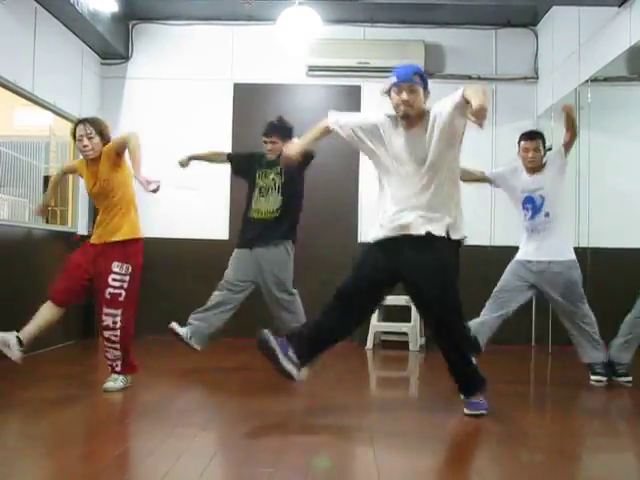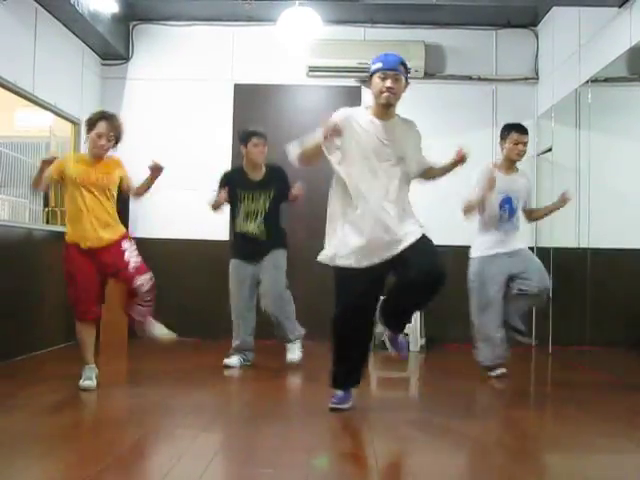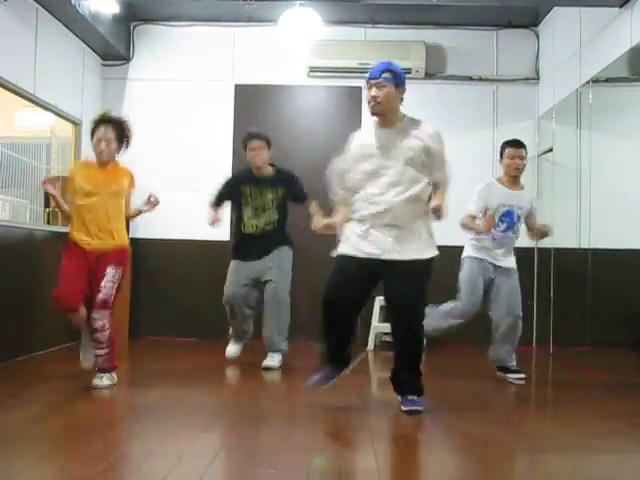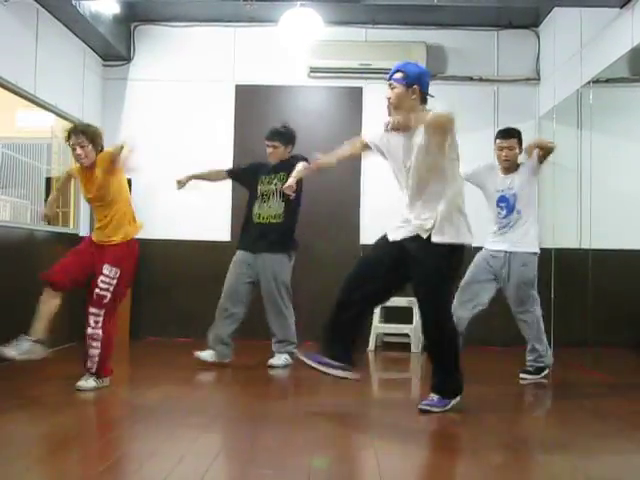
dt=0.4s
person 1, frame 1
left shoulder: (444, 116)
right shoulder: (378, 126)
left elbow: (471, 93)
right elbow: (333, 120)
left wrist: (476, 100)
right wrist: (300, 144)
left hip: (436, 233)
right hip: (390, 232)
left knee: (445, 315)
right knee: (353, 296)
left ankle: (471, 389)
right ankle: (297, 352)
person 1, frame 2
left shoulder: (410, 131)
right shoulder: (344, 120)
left elbow: (422, 172)
right elbow: (299, 158)
left wrist: (451, 165)
right wrist: (322, 139)
left hip: (402, 232)
right hip: (354, 238)
left knee: (429, 275)
right knee: (350, 317)
left ankle: (392, 319)
right ankle: (344, 384)
person 1, frame 3
left shoulder: (425, 134)
right shoulder: (360, 140)
left elbow: (440, 182)
left wrist: (438, 201)
right wrist: (338, 218)
left hip: (409, 245)
right hip: (360, 240)
left knee: (407, 320)
right knee: (335, 302)
left ankle: (408, 389)
right ankle: (337, 360)
person 1, frame 4
left shoulder: (433, 125)
right shoulder: (390, 131)
left elbow: (444, 121)
right elbow: (362, 142)
left wrist: (410, 120)
right wrist: (326, 161)
left hip: (441, 233)
right hip: (407, 230)
left knee: (434, 314)
right knee: (361, 284)
left ankle: (447, 390)
right ankle: (339, 355)
person 2, frame 1
left shoulder: (112, 153)
right shoulder: (83, 165)
left elbow: (131, 137)
right elbow: (60, 172)
left wrist: (138, 173)
right wrist: (46, 200)
left hip: (125, 242)
right hip: (98, 241)
left knee: (114, 309)
right knee: (62, 292)
left ankle: (121, 372)
person 2, frame 2
left shoulder: (116, 166)
right shoulder: (68, 162)
left elbow: (135, 193)
right elbow: (38, 187)
left wrist: (152, 177)
right wrist: (43, 167)
left hip: (114, 238)
right hip: (80, 245)
left knee: (142, 281)
right knee: (85, 309)
left ankle: (143, 320)
right ankle: (89, 368)
person 2, frame 3
left shoulder: (124, 175)
right shoulder: (78, 172)
right elbow: (71, 213)
left wrist: (144, 208)
right wrist: (56, 196)
left hip: (112, 249)
right hip: (79, 246)
left knee: (101, 309)
right knee: (66, 299)
left ankle: (107, 369)
right ankle: (87, 336)
person 2, frame 4
left shoulder: (108, 160)
right shoulder: (80, 170)
left elbow: (124, 147)
right elbow: (66, 176)
left wrist: (120, 157)
right wrist: (51, 202)
left hip: (121, 244)
right hip: (97, 240)
left knee: (100, 309)
right knee: (56, 279)
left ankle: (98, 373)
right ankle: (35, 341)
person 3, frame 1
left shoulder: (556, 164)
right shoulder: (511, 174)
left elbow: (571, 136)
right elbow: (477, 176)
left wrist: (569, 116)
left hip: (559, 258)
right hip: (527, 258)
left knee: (576, 310)
right knee: (502, 298)
left ankle: (596, 360)
right ankle: (472, 339)
person 3, frame 2
left shoulder: (524, 180)
right shoulder: (487, 174)
left elbow: (530, 215)
right elbow: (467, 210)
left wrist: (557, 205)
right wrist: (484, 194)
left hip: (516, 250)
right hip: (487, 253)
left knee: (540, 286)
right knee: (487, 306)
left ankle: (511, 318)
right ankle: (490, 358)
person 3, frame 3
left shoulder: (527, 197)
right shoulder: (486, 188)
left elbow: (533, 232)
right elbow: (466, 221)
left wrist: (542, 231)
right wrist: (481, 227)
left hip: (505, 263)
right hip: (477, 257)
left knee: (510, 315)
right knee: (466, 306)
left ankle: (505, 362)
right ankle: (422, 323)
person 3, frame 4
left shoulder: (530, 168)
right shoulder: (486, 172)
left elbow: (549, 148)
left wrist: (535, 145)
left hip: (522, 251)
right hip: (493, 249)
left knee: (525, 307)
right knee: (468, 293)
left ankle: (540, 361)
person 4, frame 1
right shoulder: (255, 161)
left elbow: (307, 151)
right elbow: (224, 157)
right wrist: (193, 156)
left hip: (277, 240)
right hip: (248, 241)
left knee: (281, 292)
right knee: (230, 287)
right ankle: (196, 332)
person 4, frame 2
left shoulder: (277, 174)
right shoulder: (231, 177)
left elbow: (288, 198)
right elbow: (215, 206)
left wrist: (295, 194)
right wrist: (218, 201)
left hip: (272, 250)
right hip: (241, 253)
left knee: (274, 295)
right knee: (240, 301)
left ankle: (293, 339)
right ankle: (243, 351)
person 4, frame 3
left shoulder: (285, 178)
right shoulder: (240, 179)
left elbow: (307, 201)
right elbow: (218, 200)
left wrist: (317, 217)
right wrist: (214, 213)
left hip: (277, 248)
right hip: (244, 252)
left knee: (277, 293)
right knee: (233, 295)
left ankle: (275, 350)
right ankle: (239, 336)
person 4, frame 4
left shoulder: (295, 162)
right shoulder: (257, 168)
left elbow: (302, 167)
right elbow: (223, 174)
right wrist: (192, 176)
left hip: (278, 248)
right hip: (248, 246)
left knee: (277, 300)
right knee: (232, 296)
left ankle: (285, 349)
right ankle: (219, 348)
